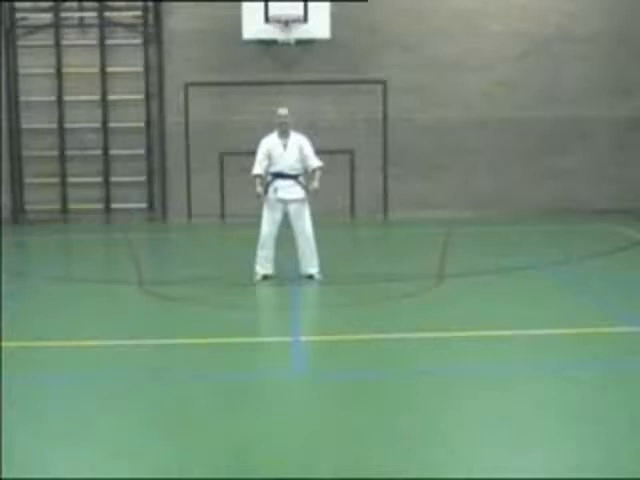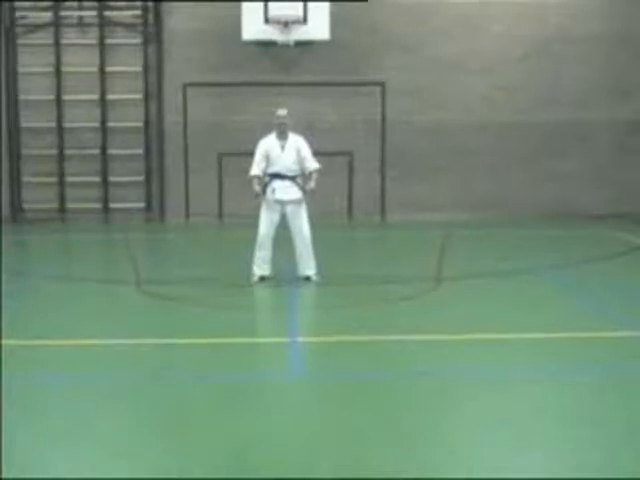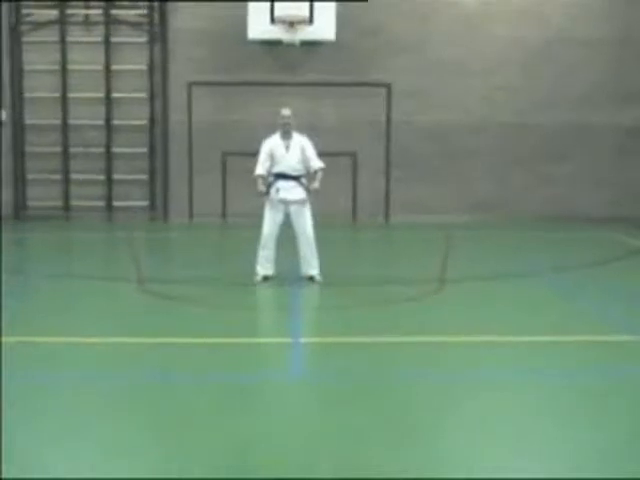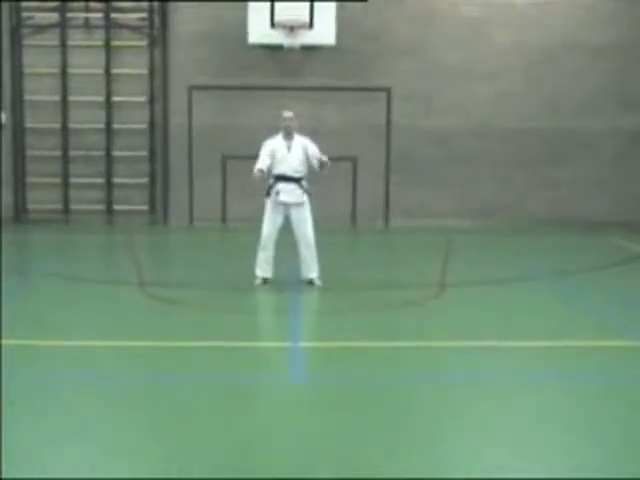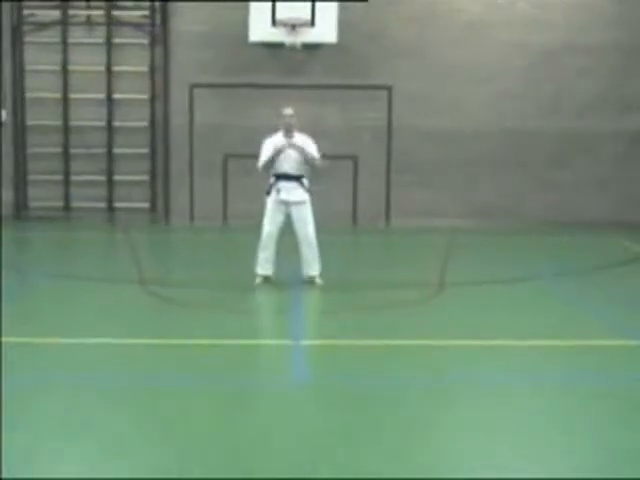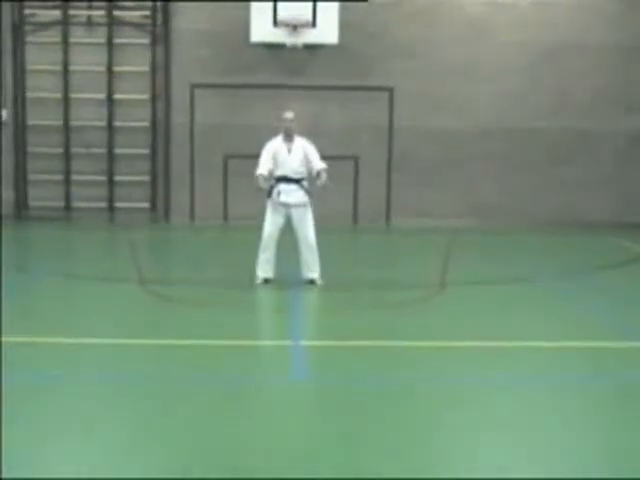
dt=0.5s
person 1, frame 1
left shoulder: (301, 140)
right shoulder: (267, 141)
left elbow: (313, 161)
right elbow: (260, 166)
left wrist: (316, 180)
right wrist: (258, 186)
left hip: (296, 189)
right hip: (275, 189)
left knee: (305, 231)
right knee: (267, 232)
left ankle: (310, 269)
right ankle: (264, 270)
person 1, frame 2
left shoulder: (299, 141)
right shoulder: (265, 142)
left elbow: (310, 163)
right elbow: (257, 166)
left wrist: (312, 181)
right wrist: (256, 185)
left hip: (293, 189)
right hip: (272, 190)
left knee: (302, 232)
right knee: (265, 232)
left ankle: (308, 271)
right ankle: (261, 271)
person 1, frame 3
left shoulder: (303, 141)
right shoulder: (269, 142)
left elbow: (314, 162)
right elbow: (262, 166)
left wrist: (317, 180)
right wrist: (261, 184)
left hip: (298, 190)
right hip: (276, 190)
left knee: (305, 232)
right knee: (268, 232)
left ankle: (311, 271)
right ankle: (265, 271)
person 1, frame 4
left shoulder: (305, 143)
right shoulder: (271, 143)
left elbow: (319, 160)
right elbow: (262, 164)
left wrist: (322, 161)
right wrist: (259, 173)
left hip: (298, 192)
right hip: (277, 192)
left knee: (306, 235)
right knee: (268, 234)
left ankle: (311, 275)
right ankle: (263, 274)
person 1, frame 5
left shoulder: (305, 140)
right shoulder: (271, 141)
left elbow: (314, 161)
right elbow: (263, 165)
left wrist: (299, 149)
right wrist: (277, 152)
left hip: (299, 190)
right hip: (278, 190)
left knee: (307, 234)
right knee: (269, 233)
left ankle: (312, 273)
right ankle: (264, 272)
person 1, frame 6
left shoulder: (305, 145)
right shoulder: (272, 145)
left elbow: (317, 164)
right elbow: (263, 168)
left wrist: (321, 175)
right wrist: (262, 179)
left hip: (299, 193)
right hip: (278, 193)
left knee: (307, 236)
right knee: (269, 235)
left ankle: (312, 275)
right ankle: (264, 274)
